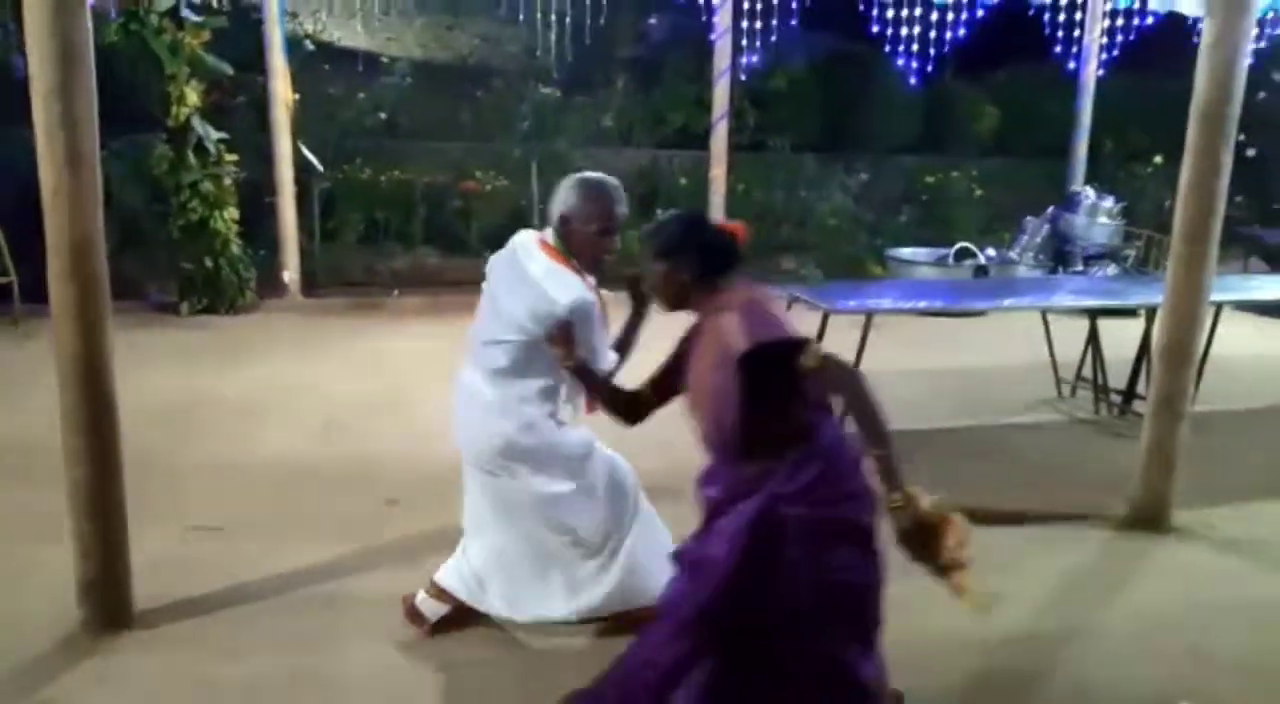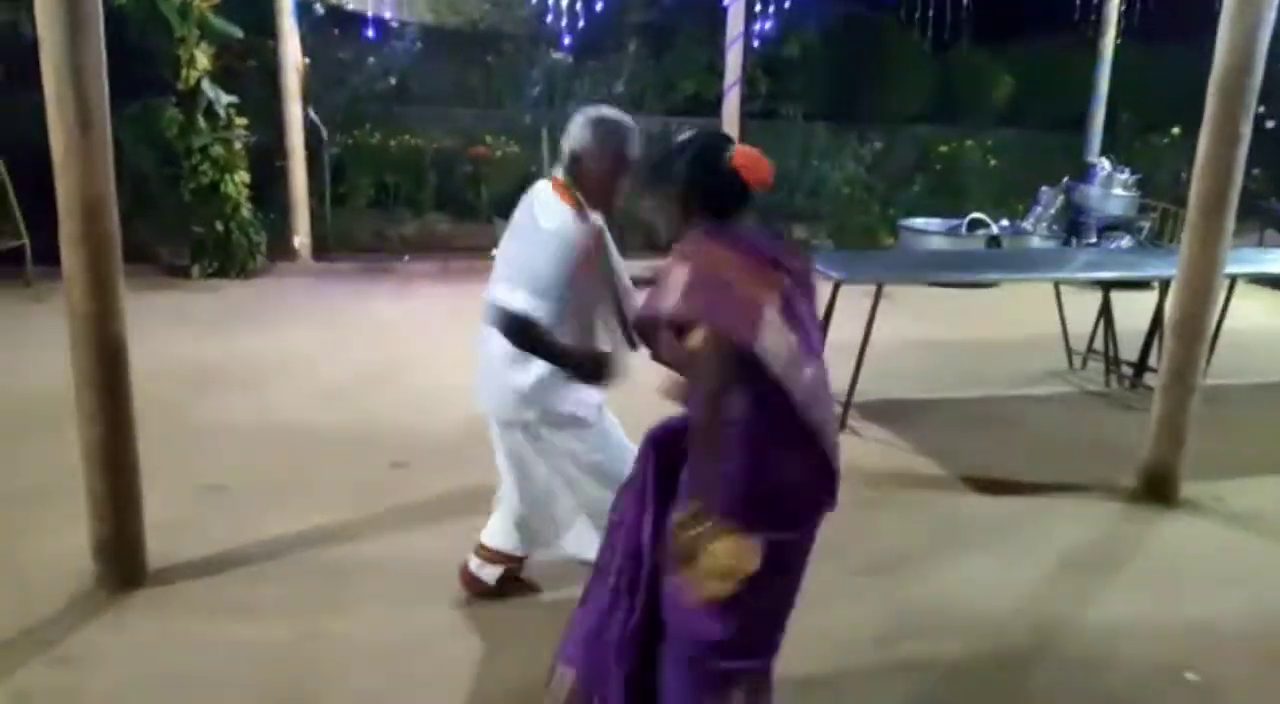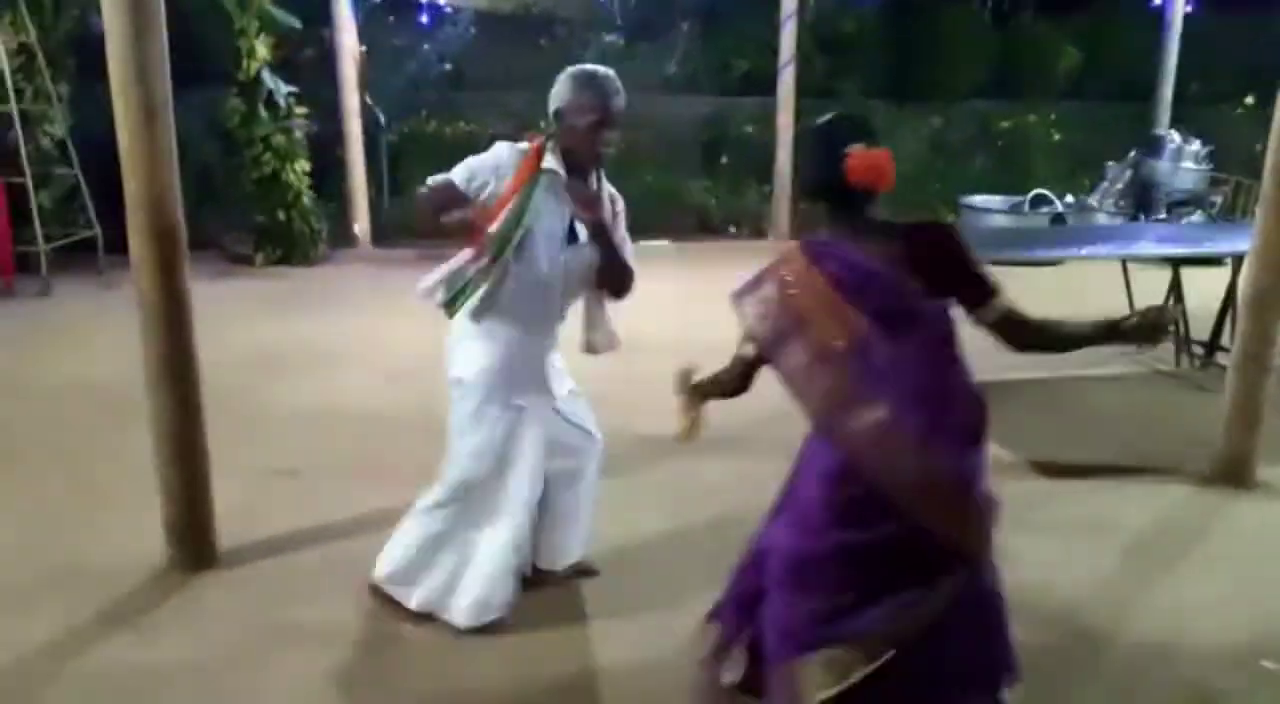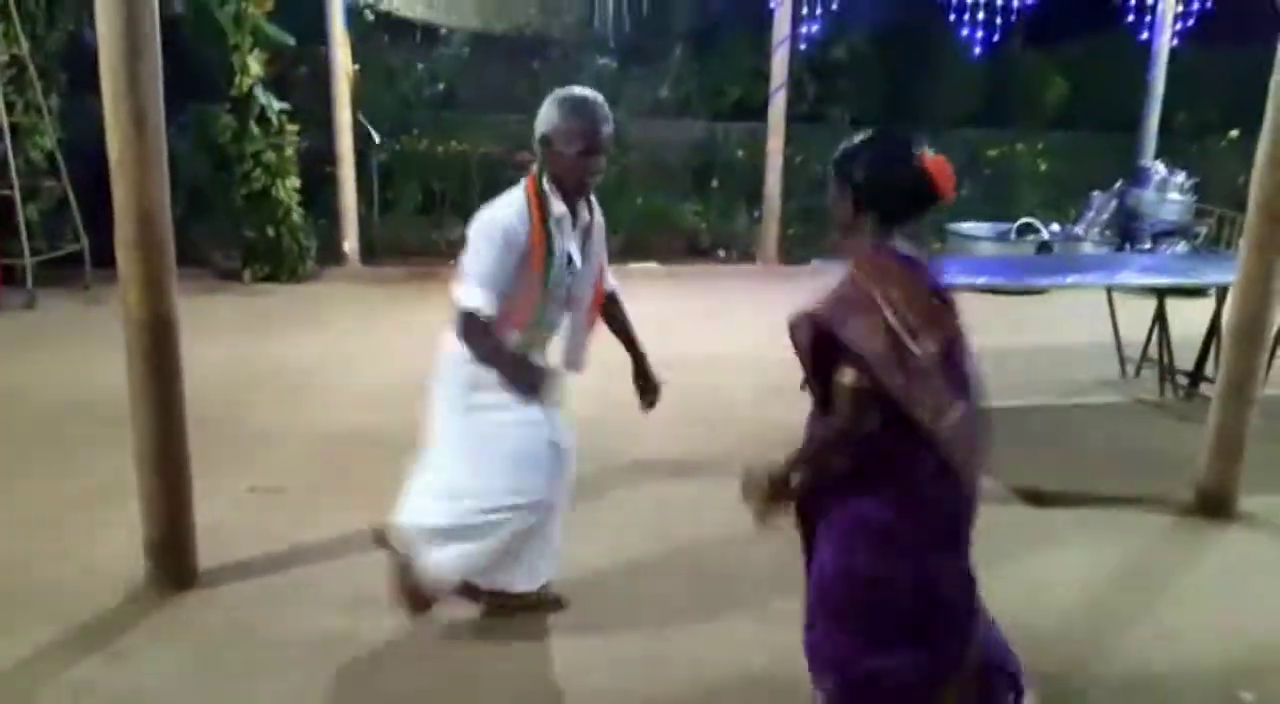
dt=0.4s
person 1, frame 1
left shoulder: (741, 314)
right shoulder: (701, 337)
left elbow: (842, 379)
right elbow: (634, 409)
left wrist: (895, 492)
right wrist: (576, 367)
left hip: (806, 498)
right hip: (754, 501)
left knee: (821, 650)
right knee: (702, 619)
person 1, frame 2
left shoulder: (695, 263)
right shoulder: (774, 250)
left elbow: (712, 373)
left wrist: (698, 510)
left hip: (747, 448)
right hip: (792, 443)
left knee: (714, 609)
person 1, frame 3
left shoulder: (793, 277)
right shoulder: (930, 245)
left elbow: (738, 377)
right elbow: (1016, 331)
left wrist: (696, 389)
right wrist: (1123, 329)
left hip: (858, 465)
right hip: (942, 454)
left knee: (799, 586)
right knee: (946, 574)
person 1, frame 4
left shoulder: (862, 291)
right shoulder: (910, 271)
left elbow: (852, 420)
right elbow: (936, 375)
left wrist: (781, 478)
left hip: (880, 491)
right hip: (928, 473)
left knee: (861, 627)
right knee: (938, 607)
person 2, frame 1
left shoulder: (520, 248)
right shoulder: (571, 300)
right elbow: (600, 373)
right wrist: (638, 313)
left hip: (480, 413)
right hip: (516, 427)
left knee: (504, 518)
right knee: (610, 488)
left ankle: (439, 601)
right ankle: (635, 597)
person 2, frame 2
left shoulder: (550, 199)
right shoulder: (562, 230)
right elbow: (513, 320)
left wrist: (634, 295)
right wrist: (574, 361)
left hip: (513, 373)
right hip: (531, 379)
left knee: (539, 475)
right knee: (611, 468)
left ankle: (490, 566)
person 2, frame 3
left shoulder: (606, 200)
right shoulder: (509, 164)
left elbow: (617, 286)
right elbow: (435, 198)
left wrist: (600, 229)
right wrist: (444, 208)
left hip: (537, 350)
right hip: (487, 343)
left knee: (574, 443)
right knee: (478, 473)
left ankle: (550, 557)
right ankle: (410, 581)
person 2, frame 4
left shoulder: (588, 213)
right shoulder: (508, 221)
left elbow: (601, 292)
right elbow: (474, 321)
left wrist: (638, 359)
right wrist: (521, 373)
left hip: (528, 365)
right hip: (485, 370)
left knee: (542, 467)
right knee: (518, 482)
left ankle: (504, 581)
right ankle: (418, 542)
